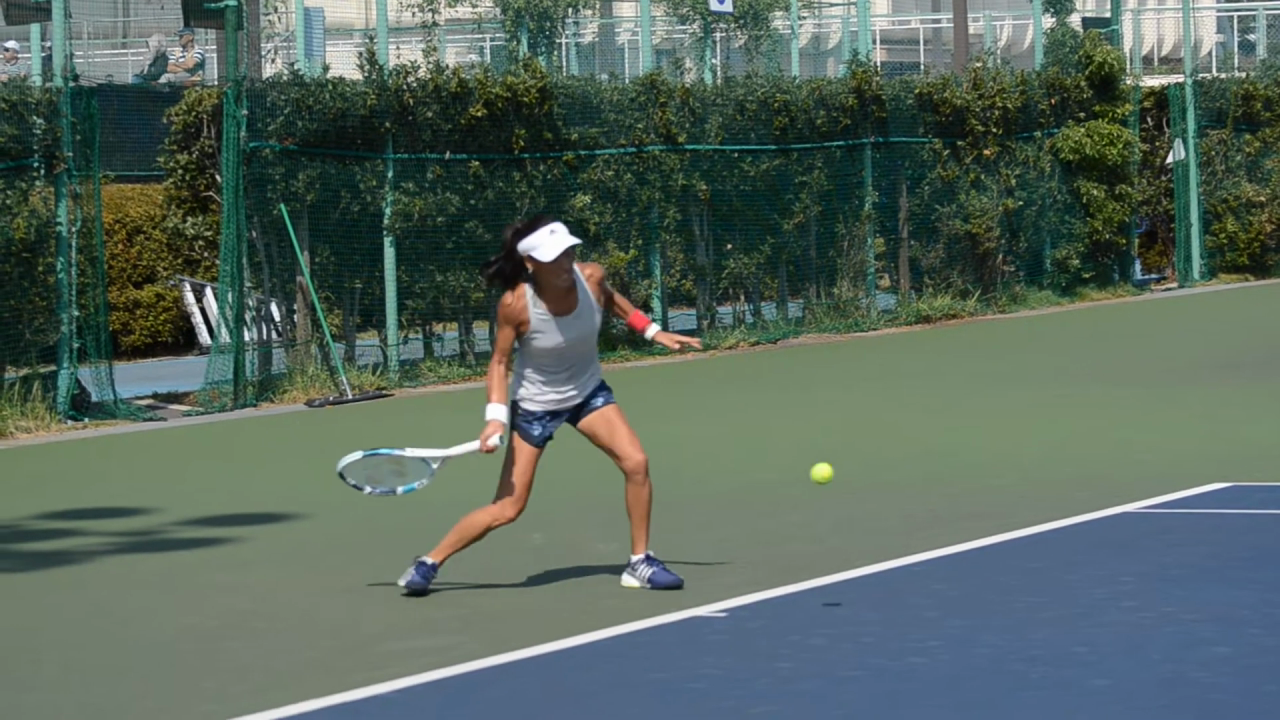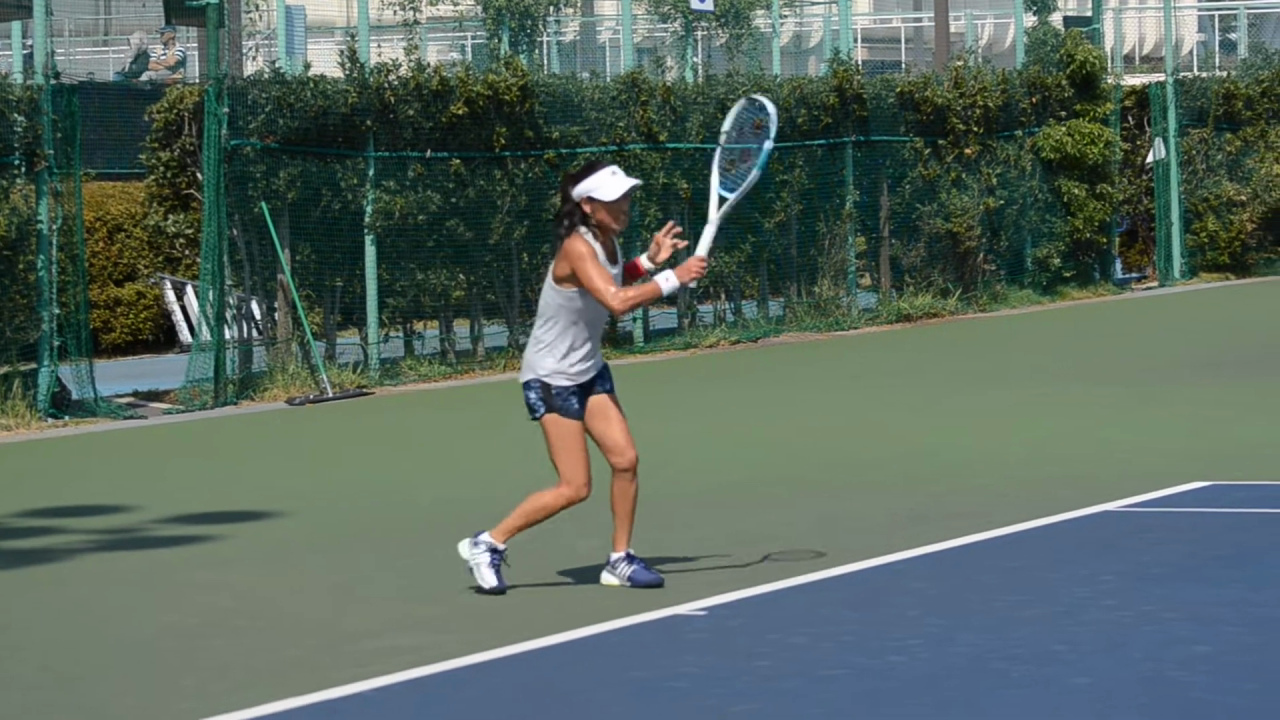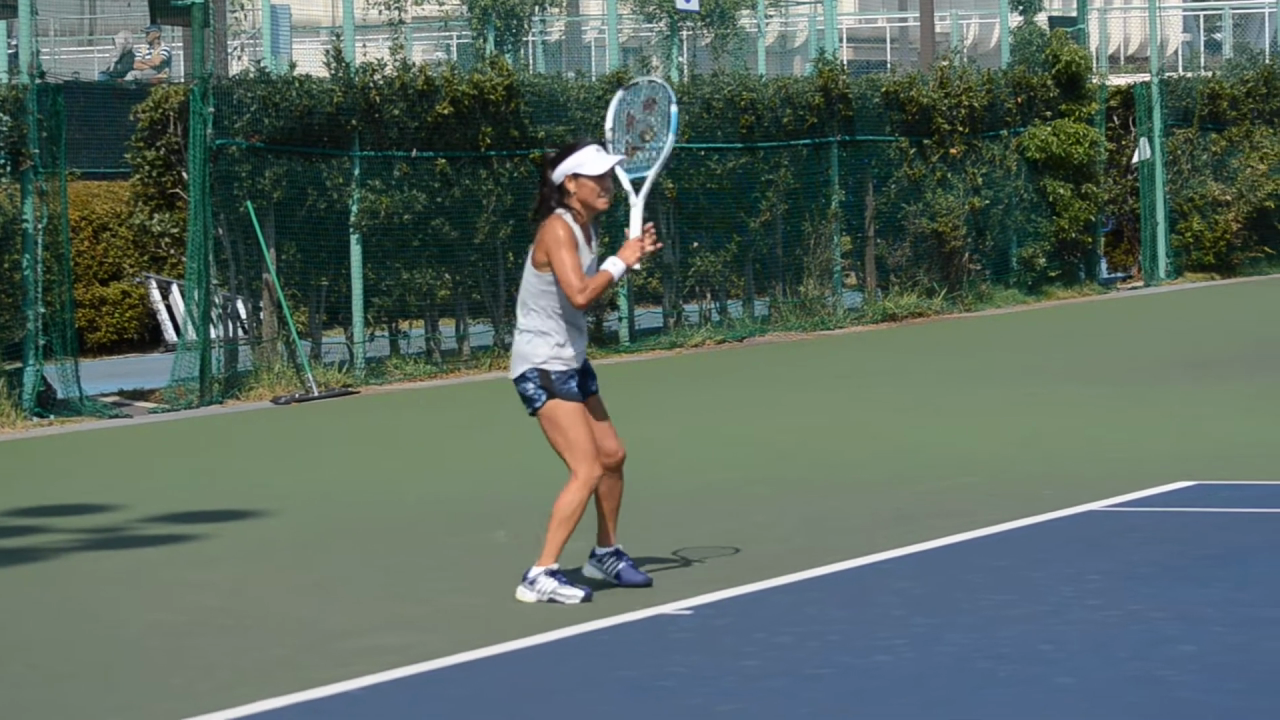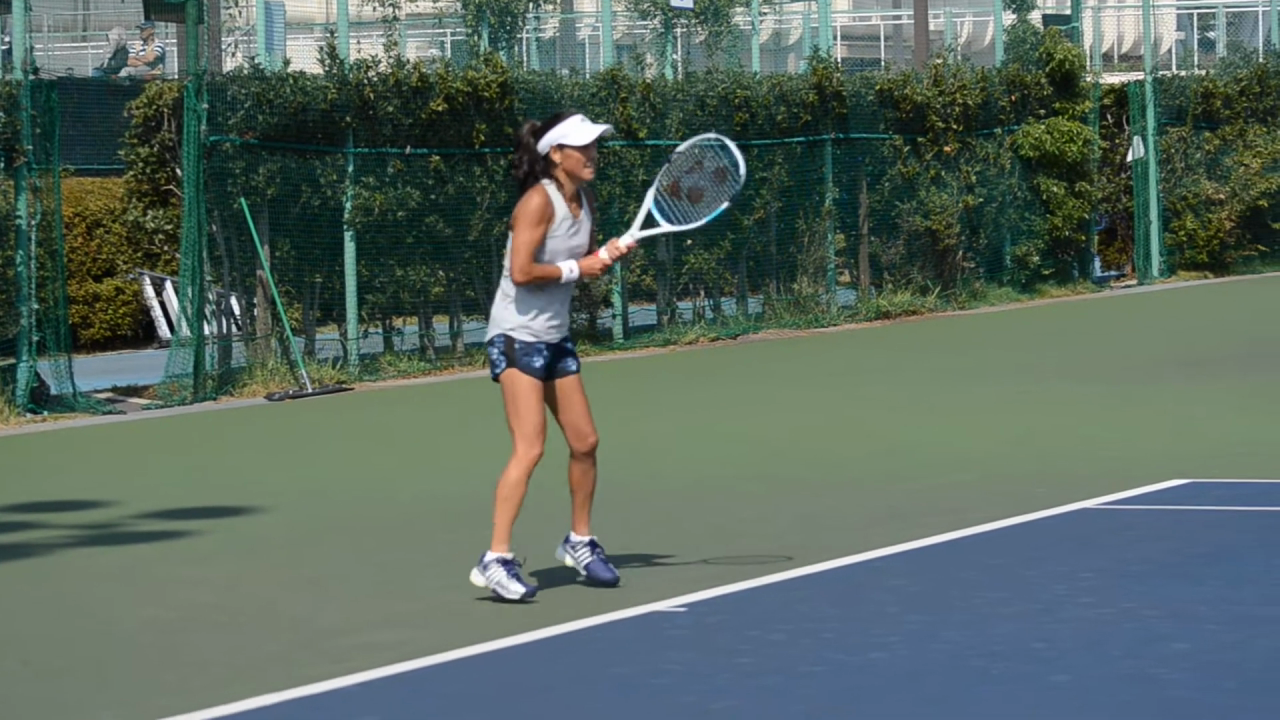
dt=0.3s
person 1, frame 1
left shoulder: (591, 276)
right shoulder: (516, 302)
left elbow: (611, 302)
right elbow: (499, 361)
left wrist: (655, 333)
right wrist: (495, 415)
left hip: (586, 388)
right hip: (537, 401)
left knee: (636, 463)
right knee: (507, 508)
left ankle: (640, 560)
right ankle: (429, 563)
person 1, frame 2
left shoulder: (609, 236)
right shoulder: (577, 247)
right elbow: (617, 302)
left wrist: (652, 259)
right wrist: (674, 279)
left hip: (589, 370)
right hip: (551, 377)
left knee: (626, 461)
right knee: (575, 487)
left ankle: (621, 560)
right ankle: (489, 543)
person 1, frame 3
left shoulder: (585, 228)
right shoulder: (557, 229)
left elbow: (591, 293)
right elbow: (578, 295)
left wrist: (631, 255)
right wrist: (619, 262)
left hip: (568, 363)
right hip: (542, 366)
left knee: (613, 459)
right knee: (587, 471)
left ankle: (605, 556)
right ankle: (540, 575)
person 1, frame 4
left shoulder: (585, 199)
right shoulder: (537, 200)
right elbow: (521, 273)
left wrist: (607, 255)
right wrist: (578, 268)
left hip: (554, 337)
right hip: (517, 336)
left knee: (585, 443)
right knee: (530, 450)
left ankle: (579, 542)
right ankle: (495, 559)
